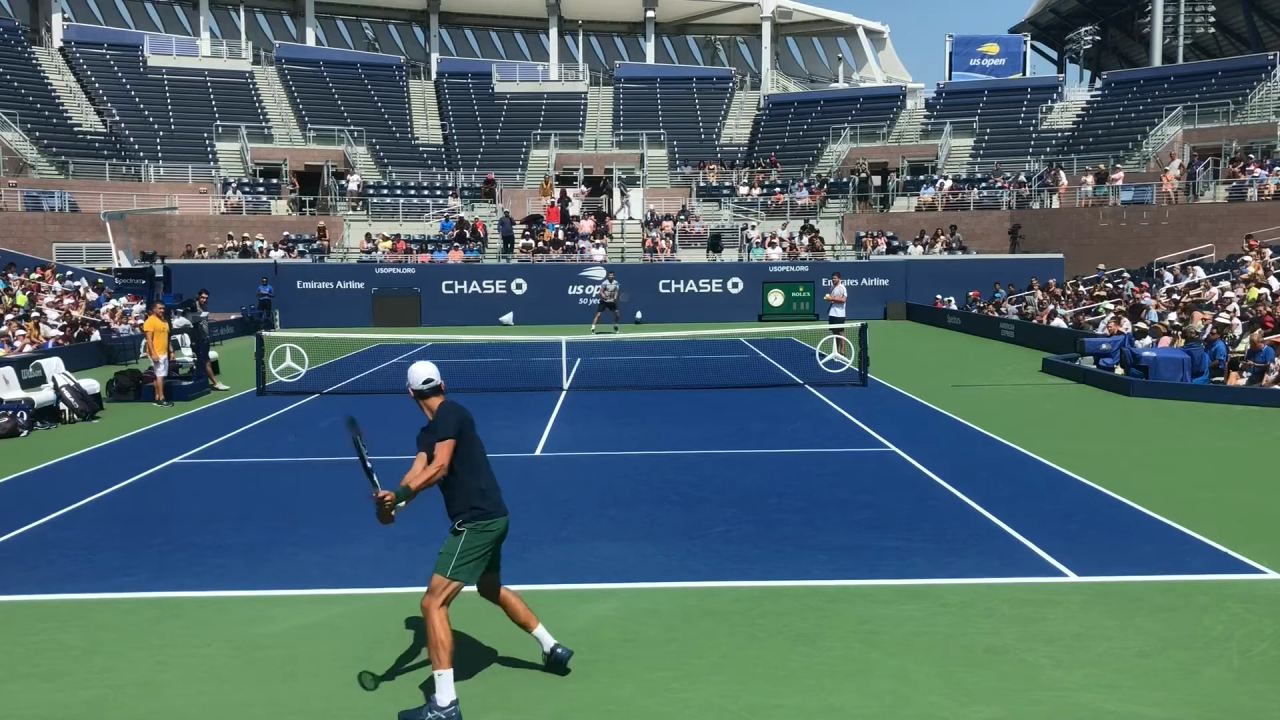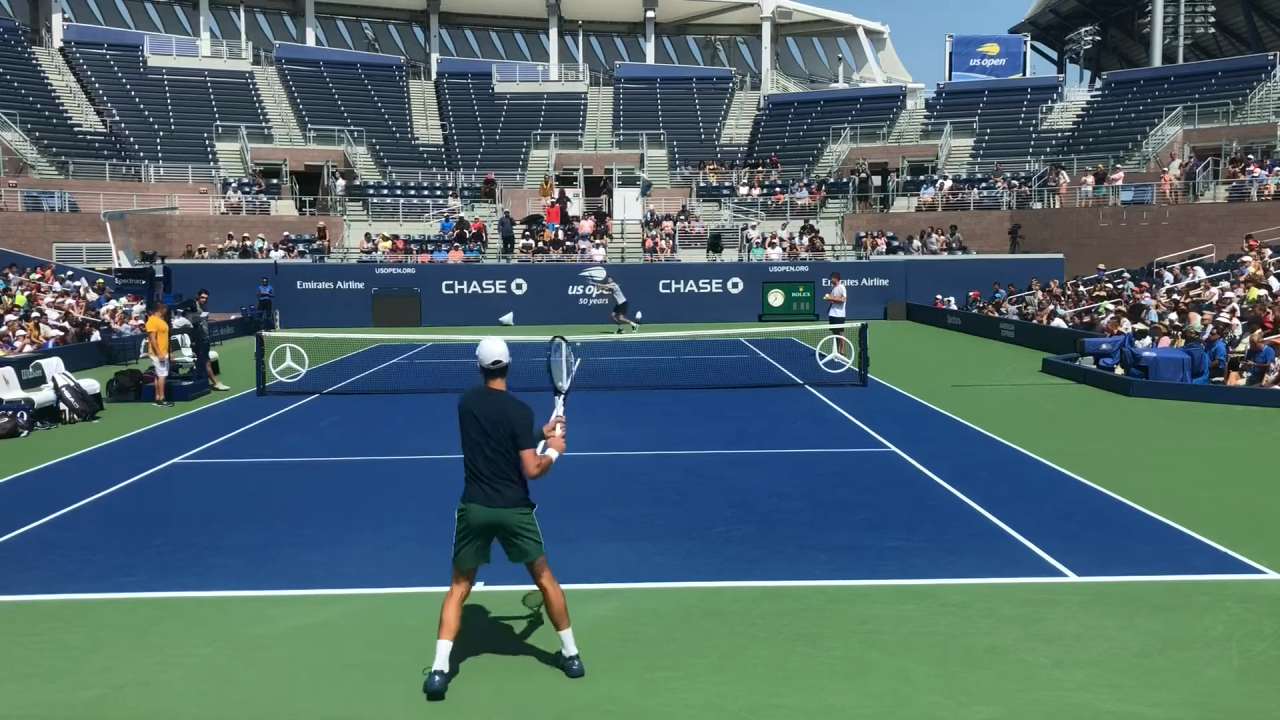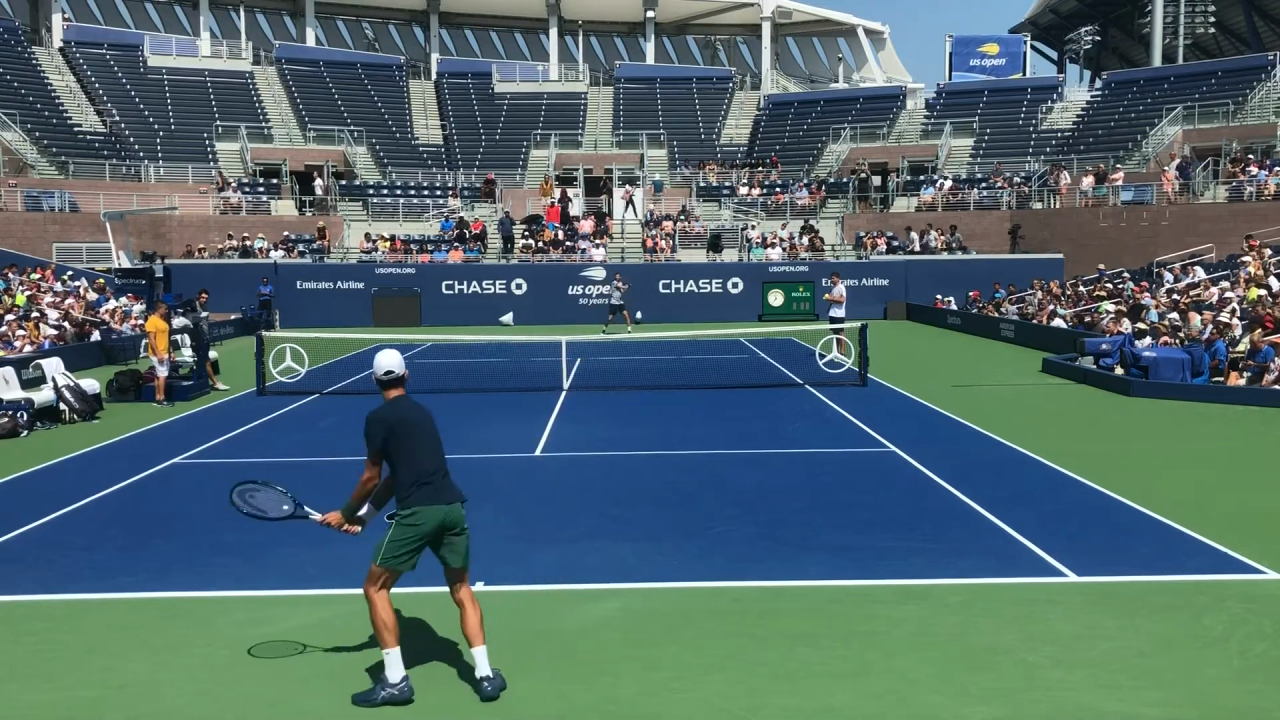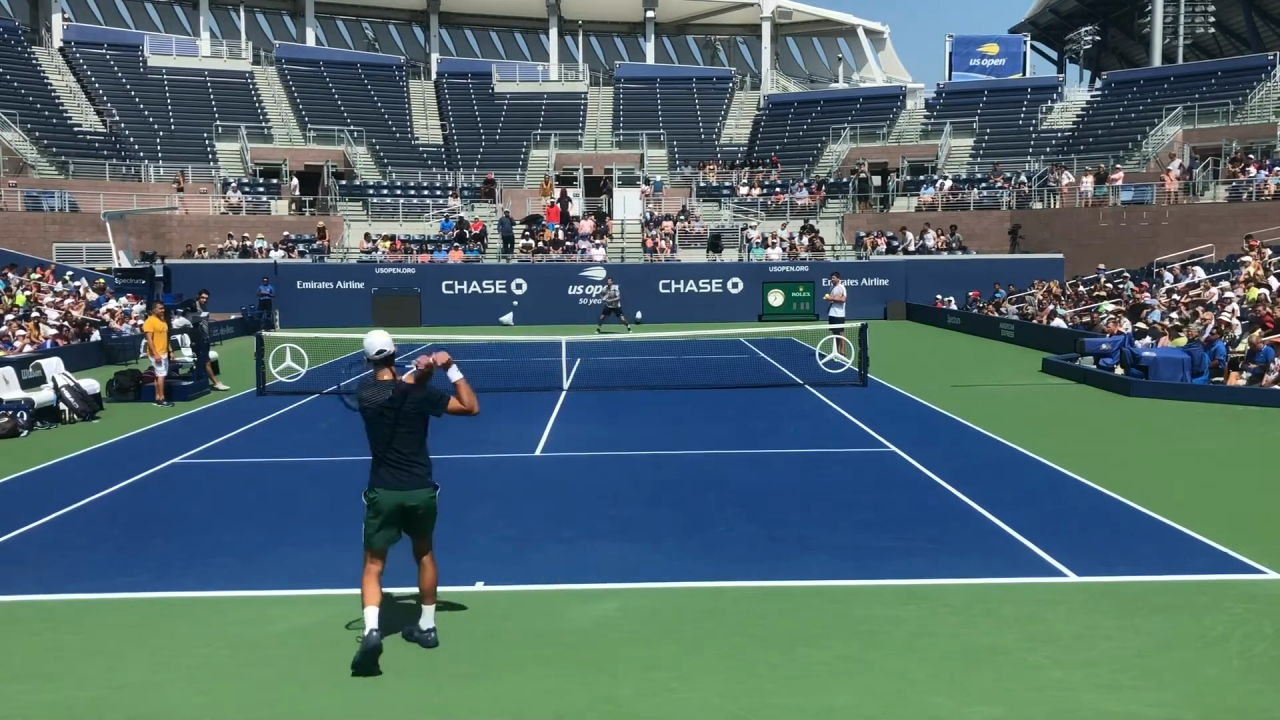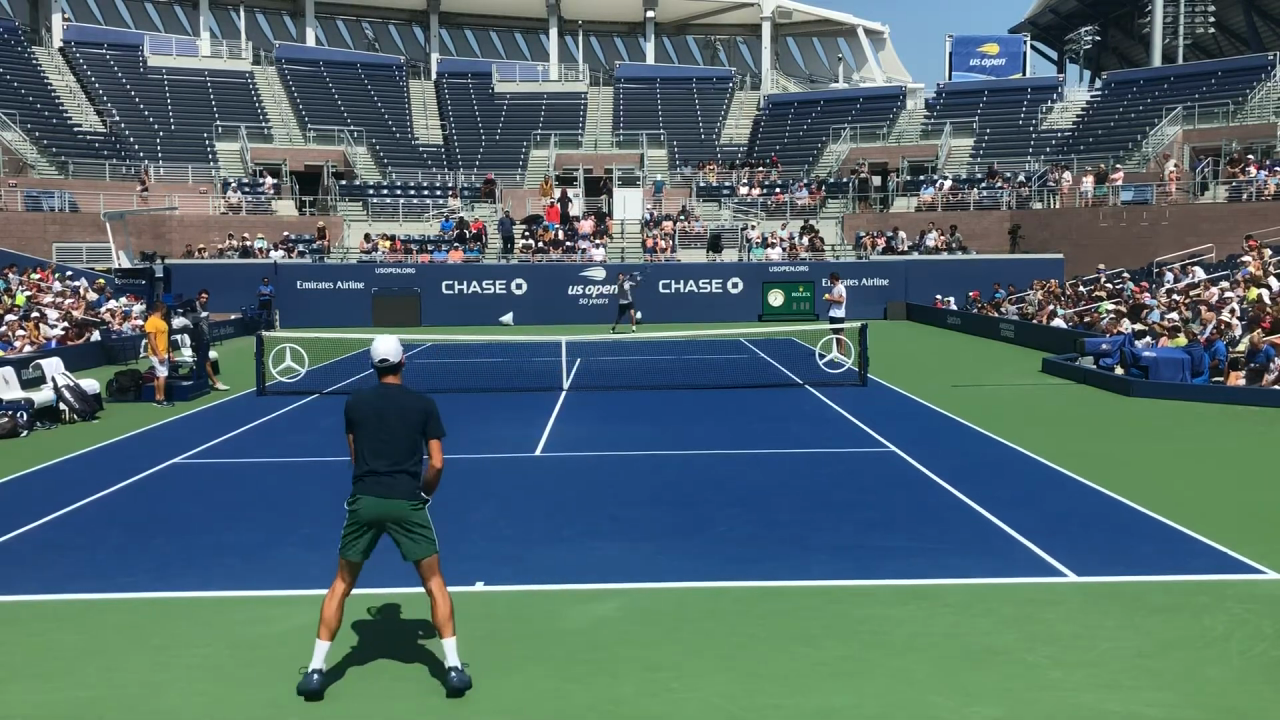
dt=1s
person 1, frame 1
left shoulder: (452, 414)
right shoulder: (427, 433)
left elbow: (439, 468)
right elbow: (417, 473)
left wrist: (398, 496)
right wrist: (393, 500)
left hip: (477, 523)
right hip: (490, 518)
left knee: (433, 604)
right knee: (492, 589)
right ankle: (554, 649)
person 1, frame 2
left shoulder: (467, 402)
right shoulder: (520, 412)
right elbow: (532, 471)
left wrist: (541, 433)
right wrist: (552, 449)
left hip: (474, 508)
right hip: (514, 508)
left knee: (459, 588)
right knee: (545, 579)
left ankle: (439, 670)
right ankle: (571, 655)
person 1, frame 3
left shoulder: (378, 418)
right shoulder: (421, 412)
left elbow: (371, 477)
left wrist: (347, 513)
right wrist: (365, 513)
left hip: (417, 512)
right hip: (452, 507)
left knee: (375, 588)
right knee: (461, 591)
left ankle: (395, 680)
right ankle: (485, 676)
person 1, frame 4
left shoulder: (366, 393)
right shoulder: (420, 396)
right elbow: (471, 408)
left wrist: (422, 369)
right wrist: (450, 368)
left hip: (382, 492)
right hip: (421, 490)
left knee: (373, 565)
right knee: (424, 554)
left ankle: (371, 630)
right ankle: (426, 627)
person 1, frame 5
left shoulder: (354, 404)
right shoulder: (424, 405)
left elbow: (355, 458)
right elbow: (437, 464)
right wrist: (423, 493)
left hip: (364, 501)
right hip: (407, 503)
left knee: (341, 585)
right knee: (434, 583)
left ankle: (315, 670)
right ankle: (453, 668)
